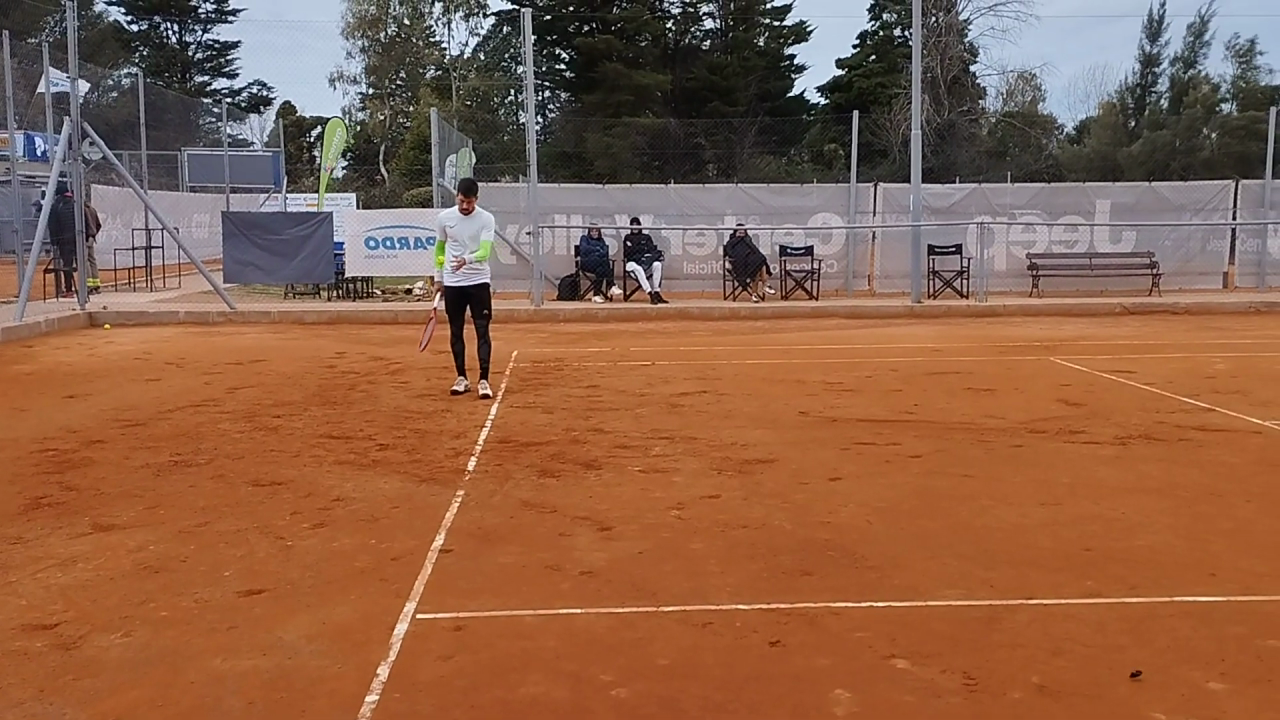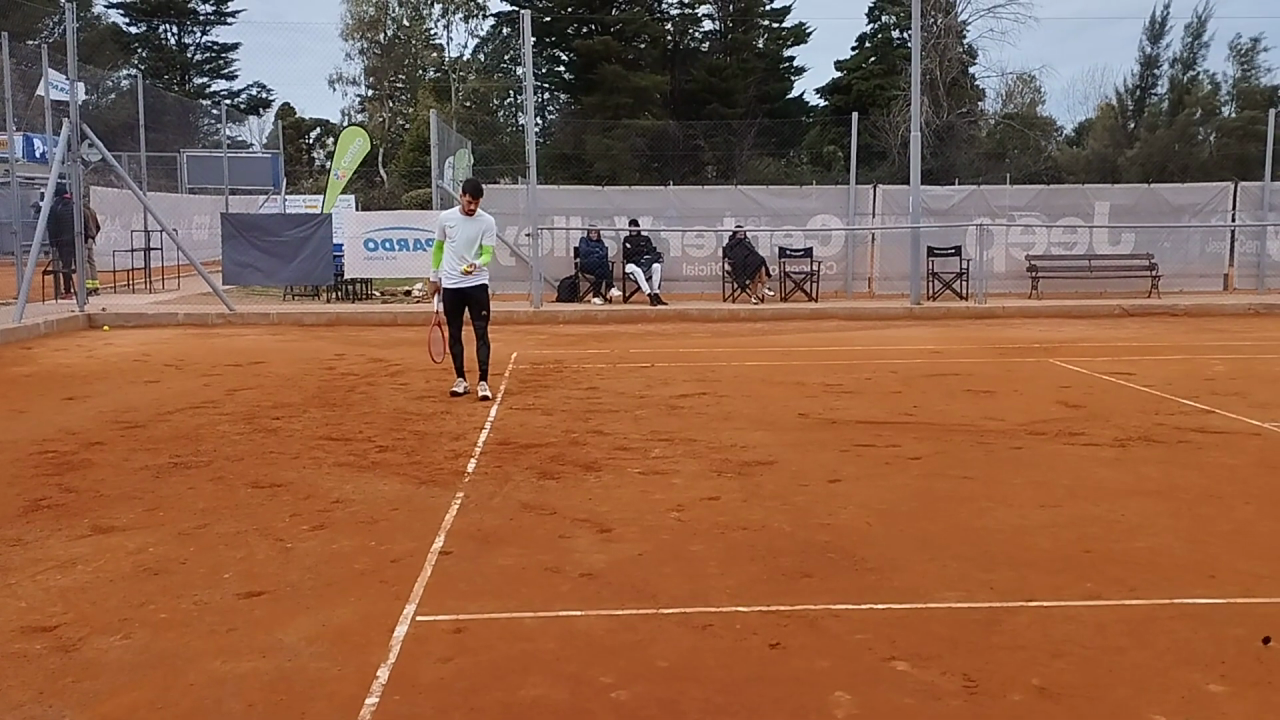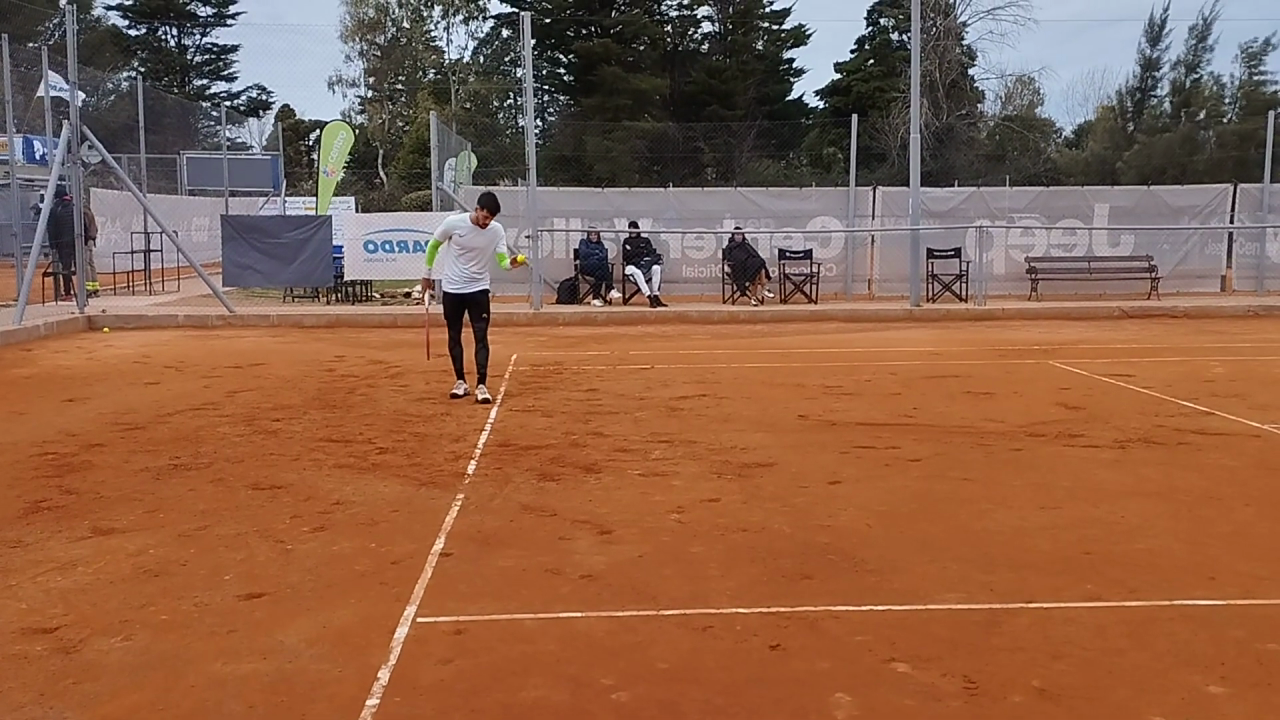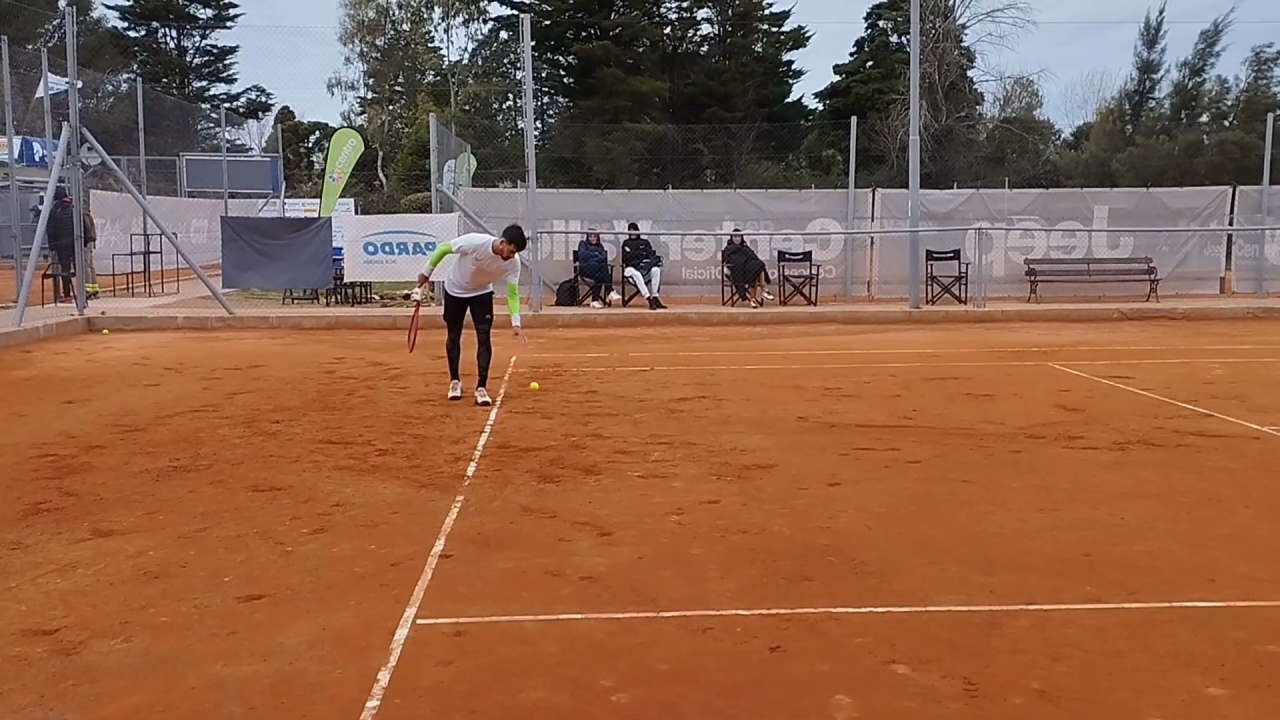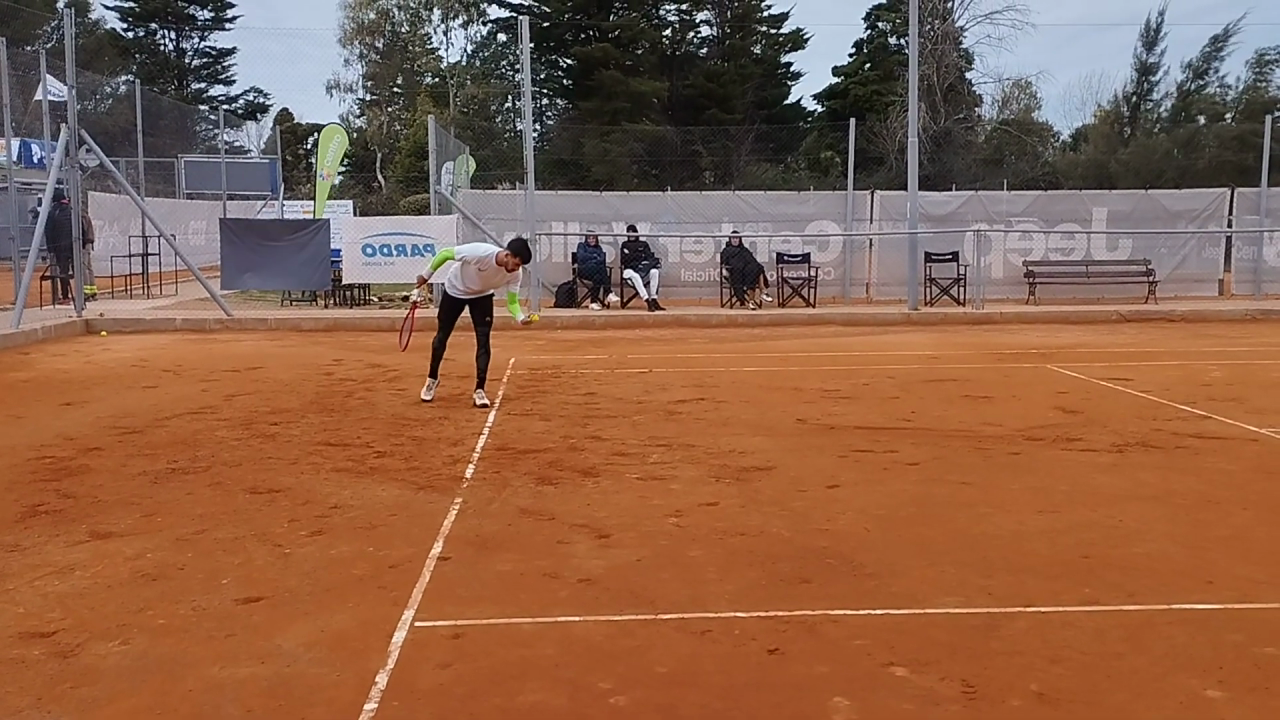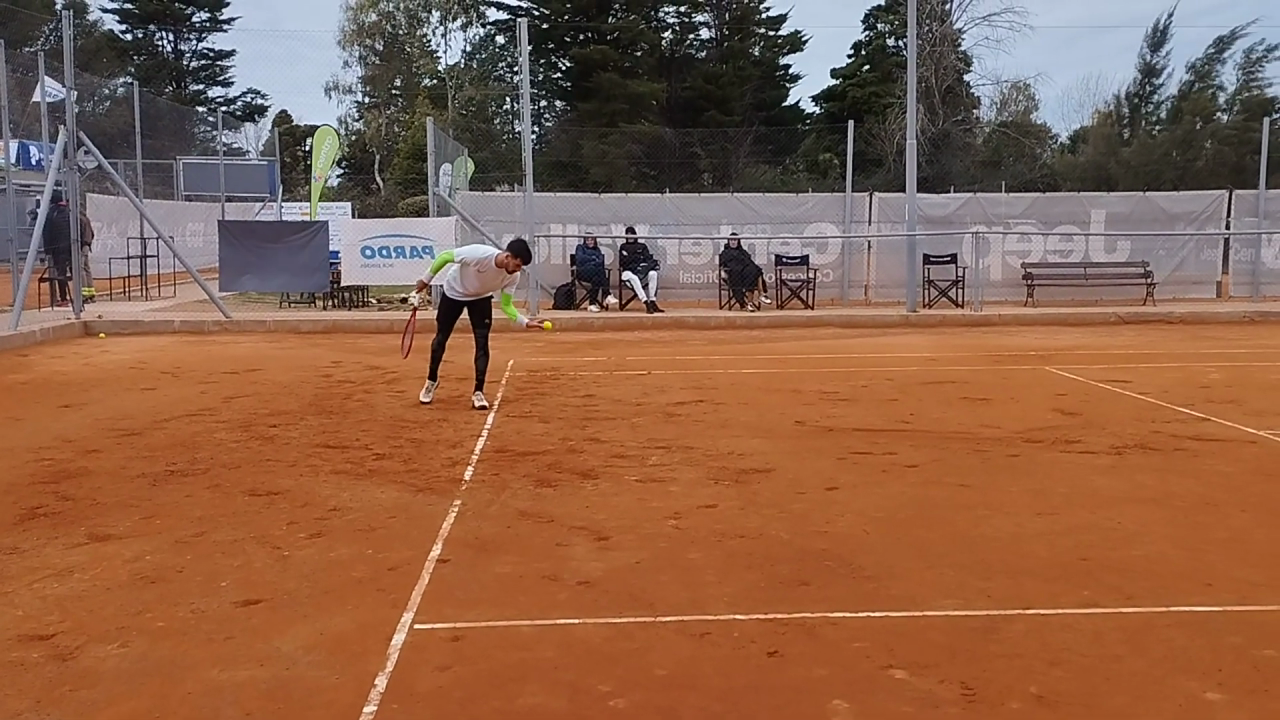
dt=0.4s
person 1, frame 1
left shoulder: (486, 219)
right shoulder: (444, 218)
left elbow: (485, 251)
right elbow: (439, 248)
left wrist: (466, 260)
right wrist: (438, 277)
left hip: (479, 282)
right hip: (452, 284)
left knee: (482, 331)
right knee: (456, 332)
left ankle: (484, 380)
right ankle: (462, 378)
person 1, frame 2
left shoulder: (487, 221)
right shoulder: (446, 218)
left elbow: (487, 255)
right elbow: (438, 248)
left wrist: (475, 265)
right wrist: (434, 277)
left hip: (477, 284)
right hip: (451, 285)
left knee: (481, 332)
right knee: (454, 333)
left ankle: (483, 381)
right ankle: (461, 379)
person 1, frame 3
left shoulder: (497, 231)
right shoulder: (453, 223)
left elbow: (502, 258)
right elbow: (433, 246)
left wrist: (511, 263)
right wrist: (428, 275)
left hip: (478, 288)
right hip: (452, 288)
left knee: (481, 335)
right knee: (454, 336)
left ankle: (481, 385)
right ankle: (461, 381)
person 1, frame 4
left shoulder: (513, 262)
right shoulder: (473, 242)
left elbow: (512, 293)
right elbow: (443, 248)
left wrist: (516, 323)
right wrist: (426, 273)
left hip: (482, 293)
right hip: (455, 290)
left knee: (484, 337)
right knee: (453, 337)
left ankle: (481, 388)
right ankle: (455, 381)
person 1, frame 5
left shoulder: (514, 274)
right shoulder: (478, 252)
left elbow: (512, 301)
right elbow: (445, 253)
left wrist: (521, 318)
right wrist: (426, 276)
left hip: (482, 296)
right hip: (454, 291)
left knee: (483, 340)
right knee: (442, 336)
left ankle: (479, 390)
right ankle: (432, 379)
person 1, frame 6
left shoulder: (513, 276)
right shoulder: (477, 253)
left elbow: (506, 305)
right elbow: (444, 256)
left wrist: (525, 322)
right wrist: (426, 280)
left hip: (481, 298)
right hip: (453, 292)
left knee: (482, 341)
right knee: (441, 337)
left ankle: (478, 392)
right ankle: (431, 381)
